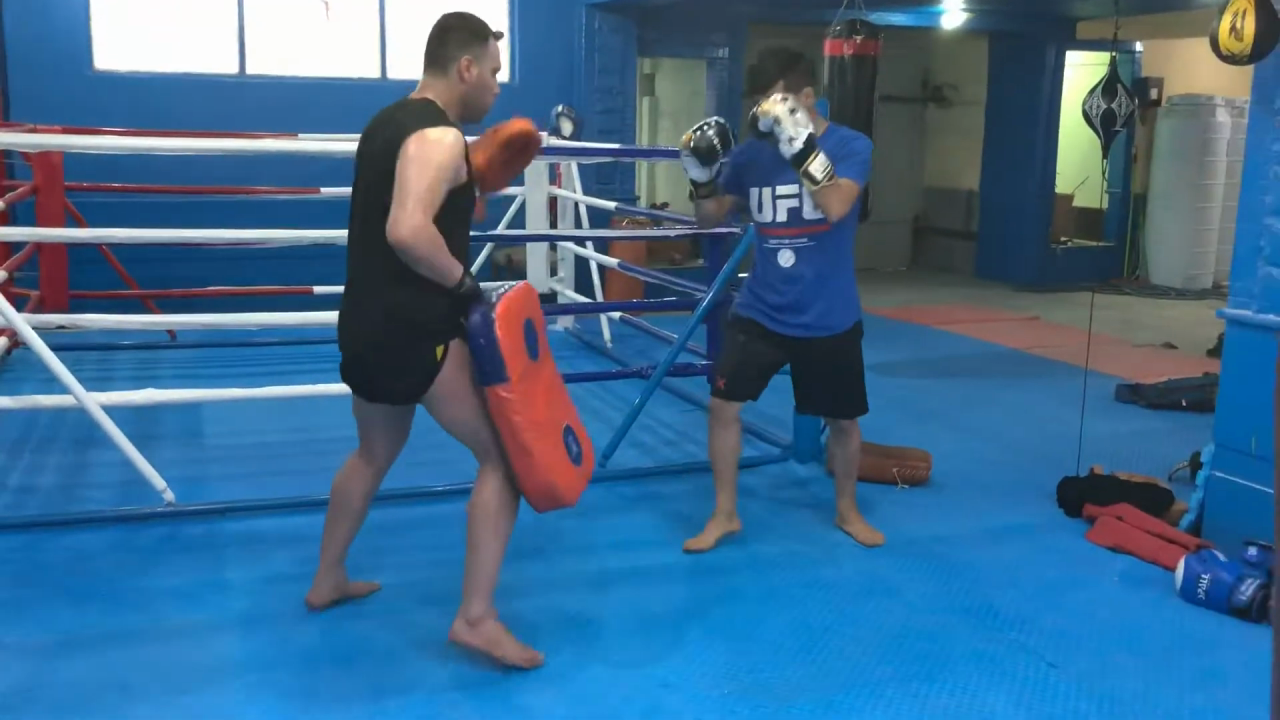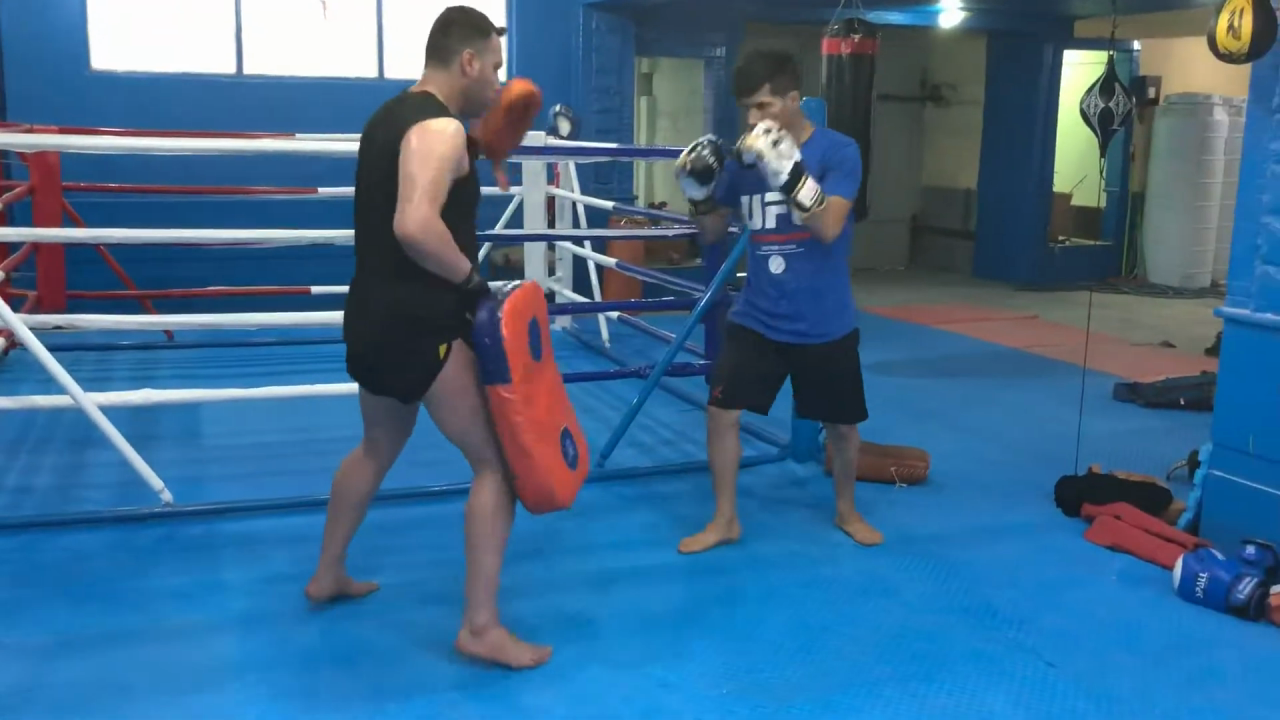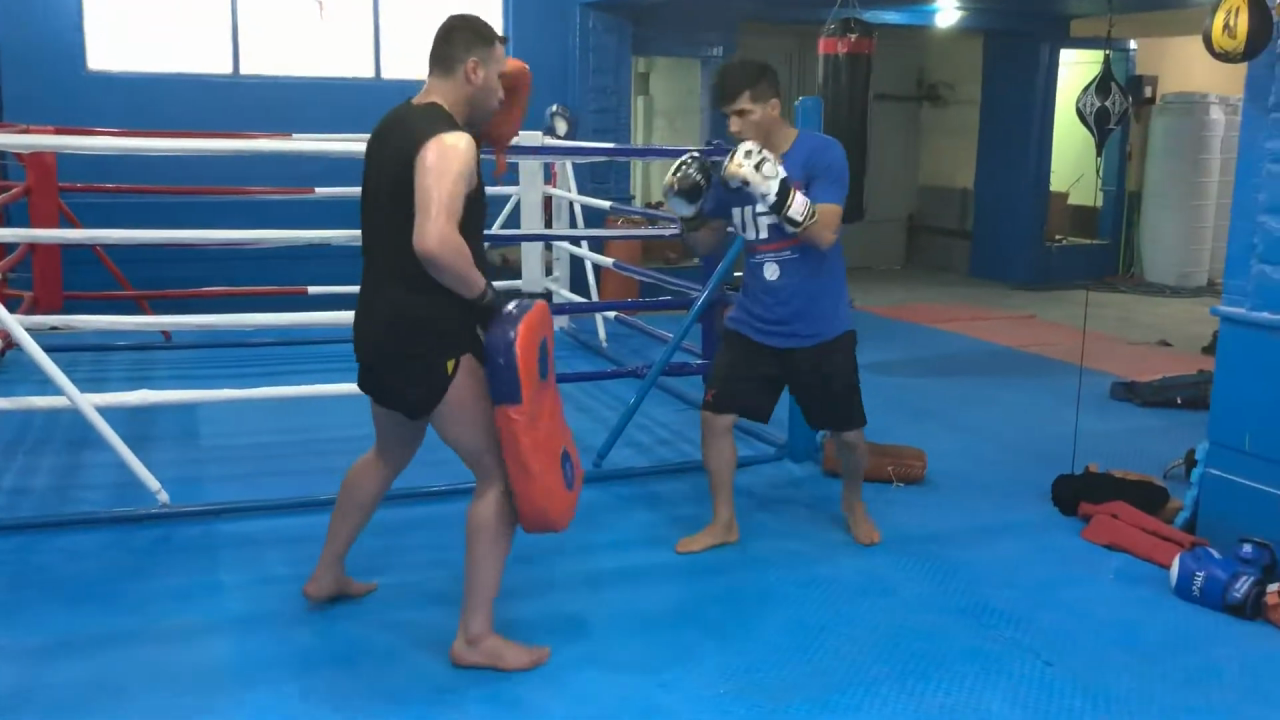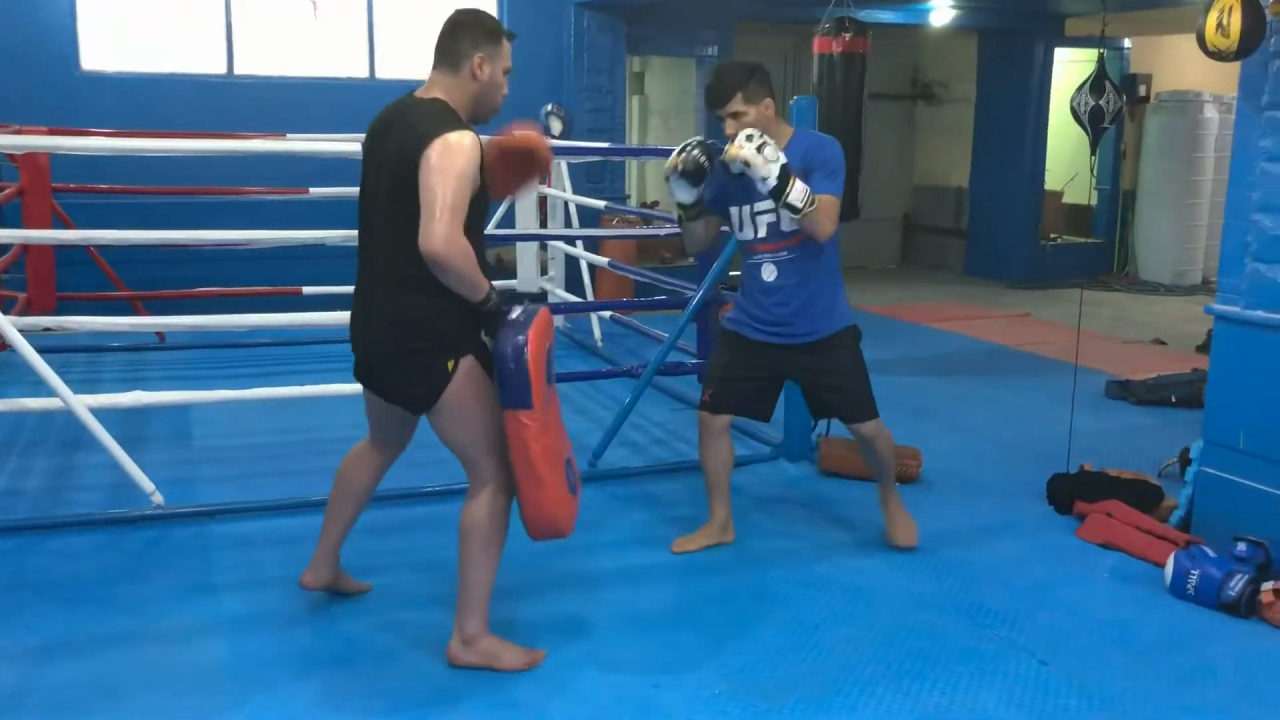
dt=0.1s
person 1, frame 1
left shoulder: (385, 123)
right shoulder: (439, 136)
right elbow: (407, 232)
left wrist: (476, 179)
right wrist: (464, 284)
left hip: (365, 321)
right hip: (419, 326)
left knee: (374, 453)
right knee: (503, 455)
left ankle: (328, 580)
right ankle: (476, 617)
person 1, frame 2
left shoulder: (389, 116)
right shoulder: (438, 127)
right elbow: (415, 227)
left wrist: (477, 146)
right wrist: (471, 278)
left hip: (372, 316)
right hip: (422, 322)
left knee: (376, 447)
right knee: (496, 459)
left ankle: (328, 575)
right ankle: (481, 628)
person 1, frame 3
left shoulder: (393, 126)
right shoulder: (451, 141)
right elbow: (433, 243)
left wrist: (483, 147)
right wrist: (484, 295)
left hip: (379, 325)
right hip: (432, 334)
left knee: (389, 455)
right knee: (499, 472)
left ankle: (327, 575)
right ankle: (476, 635)
person 1, frame 4
left shoulder: (391, 119)
right shoulder: (456, 139)
right elbow: (440, 245)
right wrist: (489, 297)
left hip: (377, 319)
right hip: (433, 332)
left knee: (382, 444)
right knee: (493, 473)
left ankle: (323, 565)
right ankle: (471, 637)
person 2, frame 1
left shoulder: (850, 145)
right shoulder: (752, 152)
left elbow: (836, 206)
right elbow: (710, 218)
left wrist: (800, 142)
right wrist: (701, 172)
left hip: (830, 318)
right hip: (760, 312)
left knee: (844, 420)
right knee: (723, 405)
left ankle: (847, 509)
right ankle: (725, 514)
person 2, frame 2
left shoulder: (839, 150)
right shoulder: (745, 157)
left elbow: (830, 228)
right elbow: (711, 231)
left wrist: (786, 167)
right wrist: (696, 191)
left hip: (826, 326)
right hip: (757, 321)
left knee: (845, 425)
right knee: (722, 415)
left ankle: (846, 509)
right ankle: (725, 519)
person 2, frame 3
left shoulder: (824, 153)
right shoulder: (734, 165)
left elbow: (825, 234)
right elbow: (704, 244)
left wrist: (774, 185)
right wrist: (685, 207)
left hip: (821, 328)
right hip: (753, 327)
left knee: (849, 433)
right knee: (715, 419)
left ankle: (854, 505)
right ankle: (723, 521)
person 2, frame 4
left shoulder: (820, 150)
right shoulder: (727, 166)
left elbow: (823, 227)
right elbow: (697, 244)
left wrist: (775, 173)
right wrist: (686, 196)
left hip: (822, 327)
right hip: (751, 327)
left knee: (865, 425)
right knee: (712, 419)
left ankle: (893, 506)
right ankle: (718, 522)
